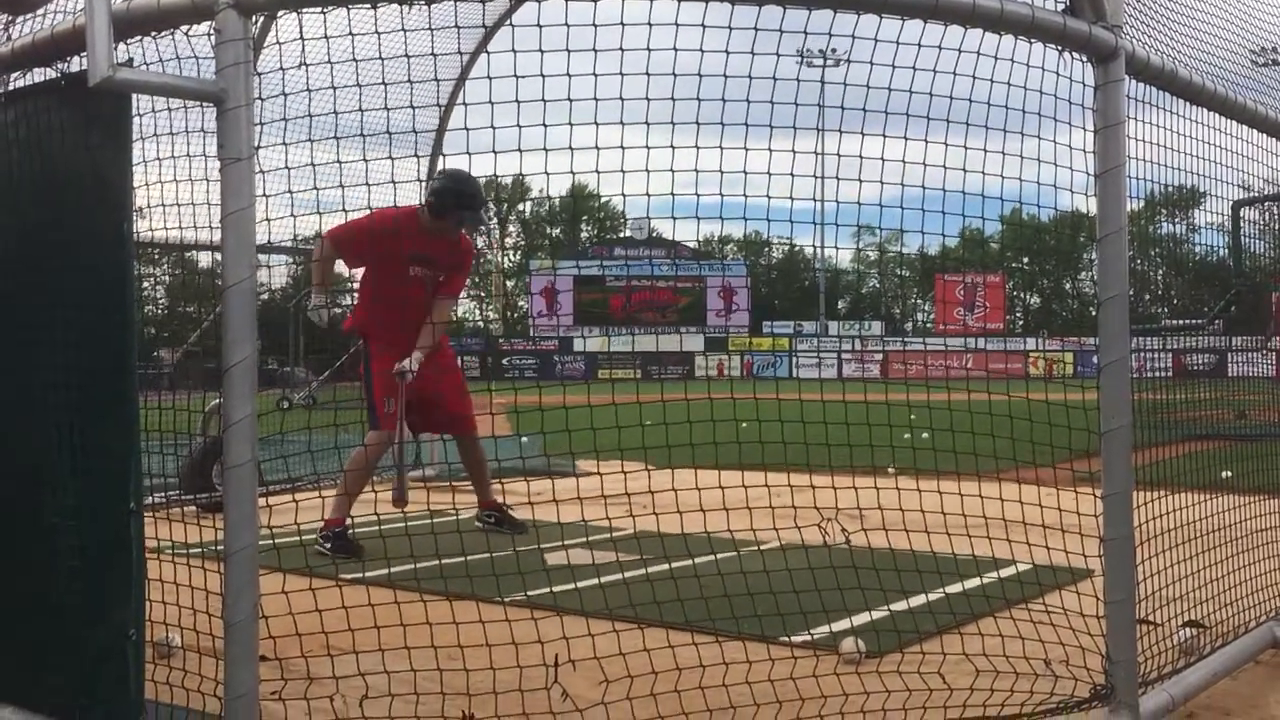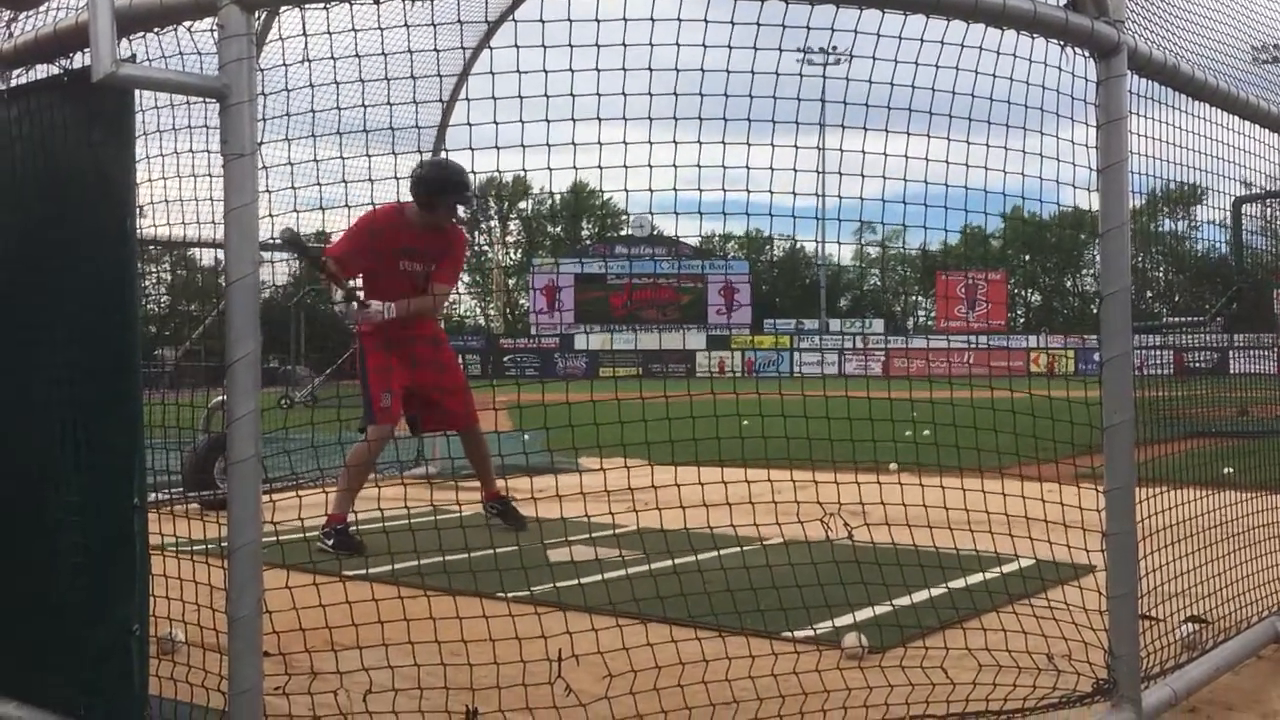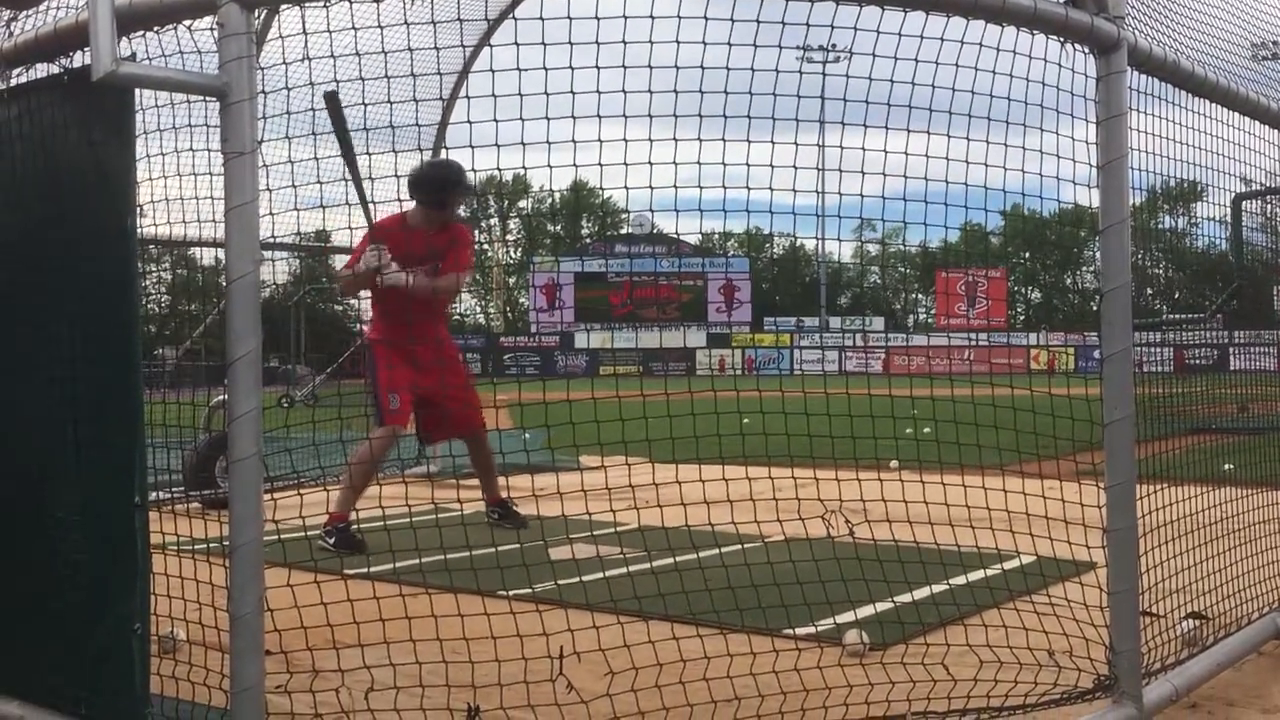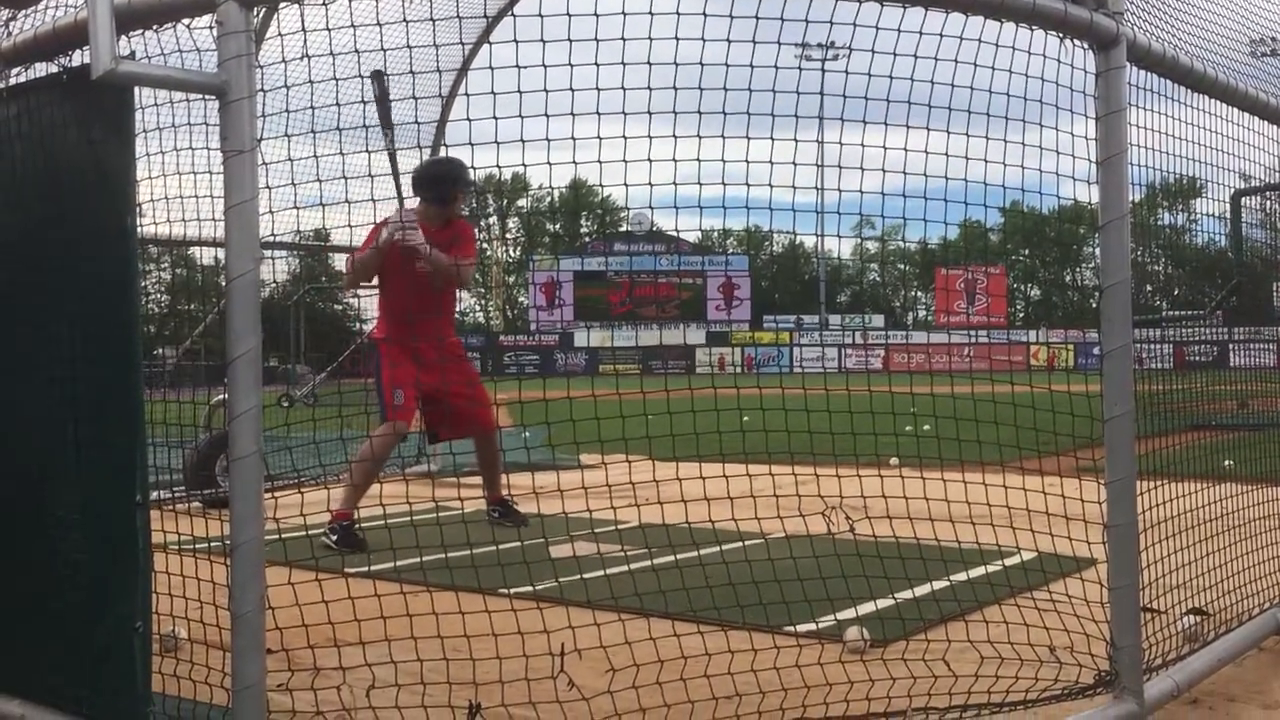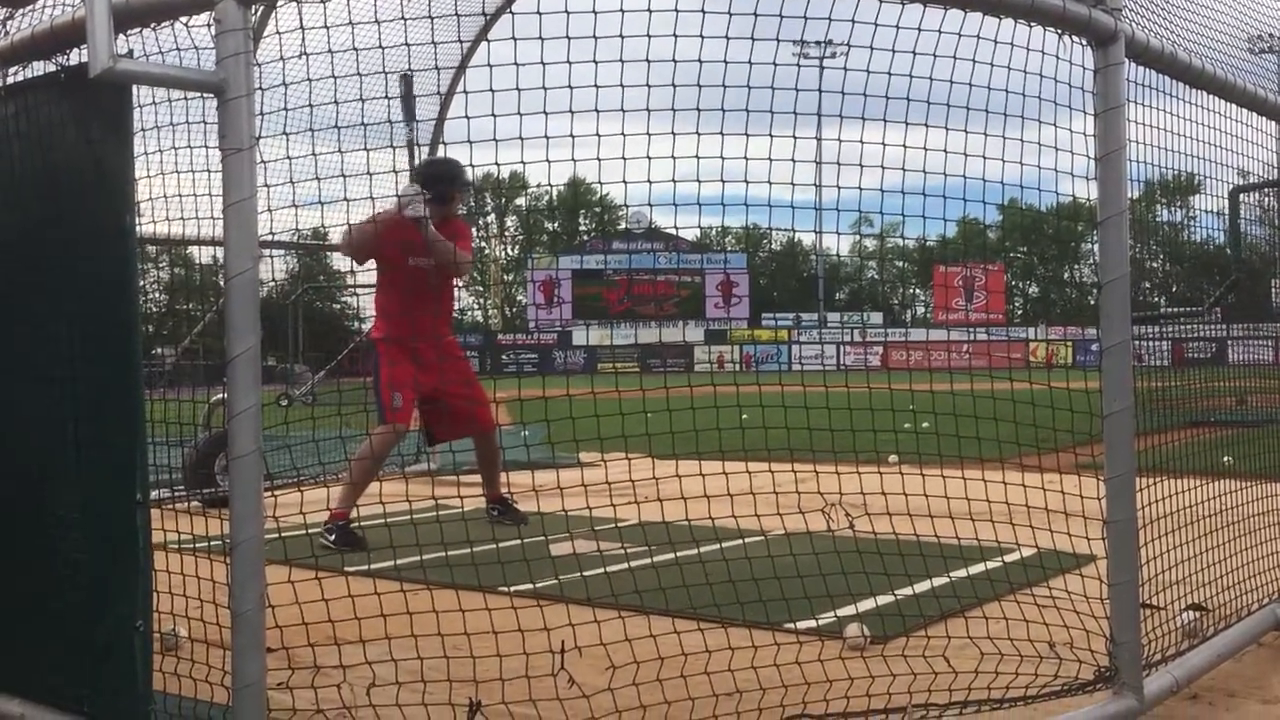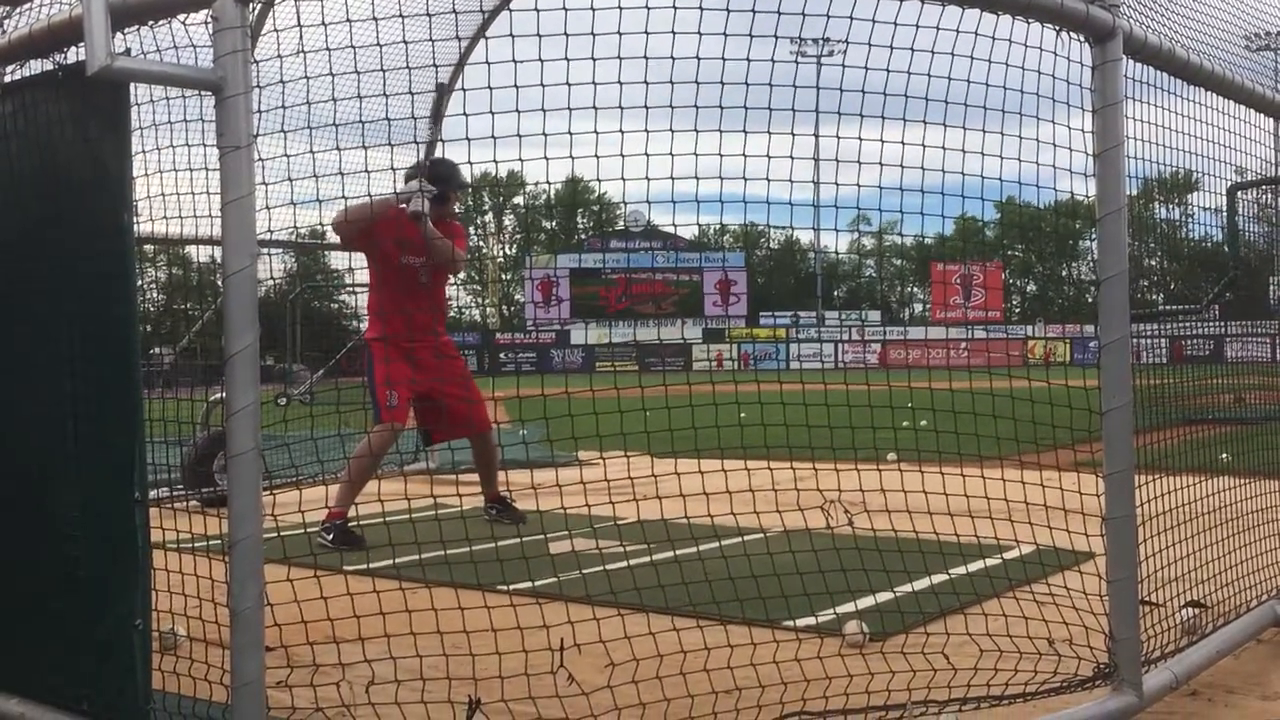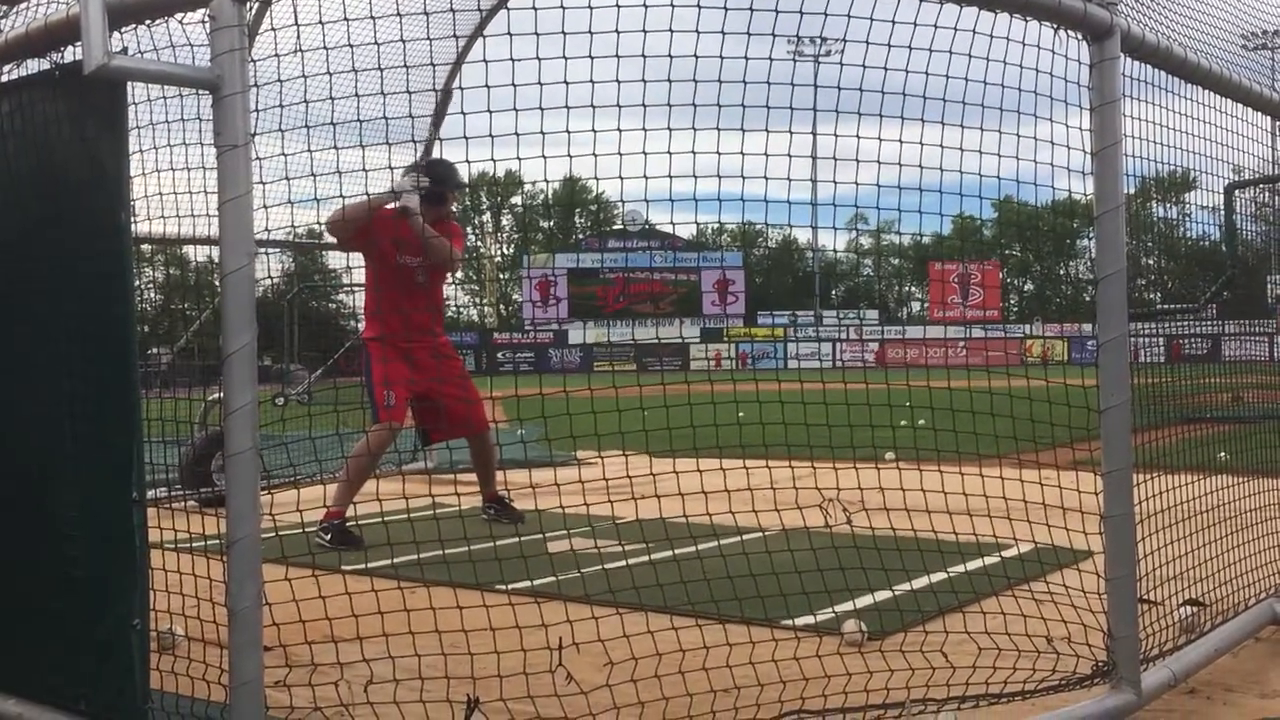
dt=0.2s
person 1, frame 1
left shoulder: (462, 248)
right shoulder: (388, 224)
left elbow: (442, 311)
right elbow: (326, 244)
left wrist: (419, 355)
right wrist: (320, 295)
left hip: (430, 344)
right hip: (382, 339)
left knee: (465, 425)
right knee: (382, 432)
left ankle: (489, 508)
right ankle: (332, 527)
person 1, frame 2
left shoulder: (453, 237)
right shoulder: (378, 223)
left elbow: (436, 299)
right elbow: (329, 262)
left wrist: (392, 308)
left hip: (427, 340)
right hip: (381, 340)
left knee: (467, 421)
right knee: (381, 428)
left ankle: (494, 499)
right ankle: (334, 524)
person 1, frame 3
left shoulder: (459, 235)
right shoulder: (386, 231)
left elbow: (454, 286)
right elbow: (344, 287)
left wrist: (406, 279)
right wrist: (368, 265)
left hip: (437, 346)
right hip: (391, 346)
left knee: (475, 426)
right knee: (389, 429)
left ankle: (495, 503)
right ankle: (335, 523)
person 1, frame 4
left shoulder: (462, 231)
right shoulder: (392, 227)
left elbow: (465, 276)
right elbow: (351, 277)
left wrist: (424, 246)
right wrist: (386, 238)
left hip: (443, 344)
right hip: (398, 344)
left knee: (484, 423)
right knee: (394, 426)
left ankle: (496, 502)
right ankle: (340, 520)
person 1, frame 5
left shoulder: (458, 229)
right shoulder: (390, 226)
left elbow: (462, 267)
right elbow: (349, 245)
left wrist: (426, 228)
right wrist: (399, 209)
left hip: (441, 344)
right hip: (395, 344)
left knee: (484, 422)
right knee: (393, 427)
left ankle: (495, 500)
right ankle: (336, 520)
person 1, frame 6
left shoulder: (452, 230)
right shoulder: (384, 223)
left elbow: (455, 263)
right elbow: (339, 225)
left wrist: (422, 222)
right wrist: (397, 198)
left hip: (435, 344)
right hip: (389, 343)
left knee: (479, 422)
right knee: (389, 427)
left ankle: (493, 500)
right ankle: (334, 519)
person 1, frame 7
left shoulder: (449, 230)
right shoulder: (380, 222)
left elbow: (450, 260)
right elbow: (334, 225)
left wrist: (414, 219)
right wrist: (390, 197)
left hip: (433, 344)
right hip: (387, 343)
left knee: (477, 422)
right knee: (387, 426)
left ankle: (491, 499)
right ankle: (332, 519)
